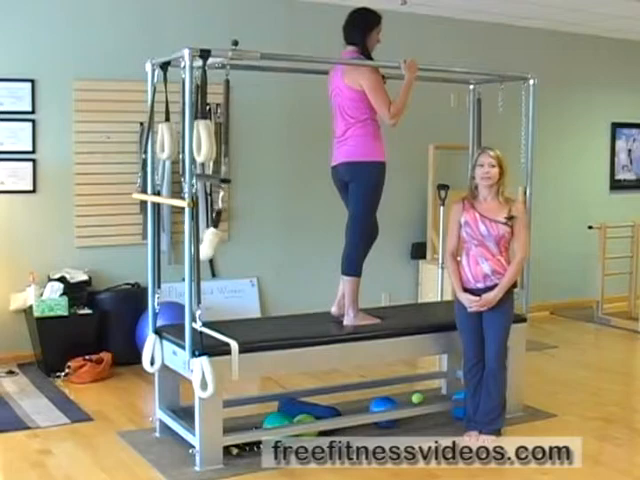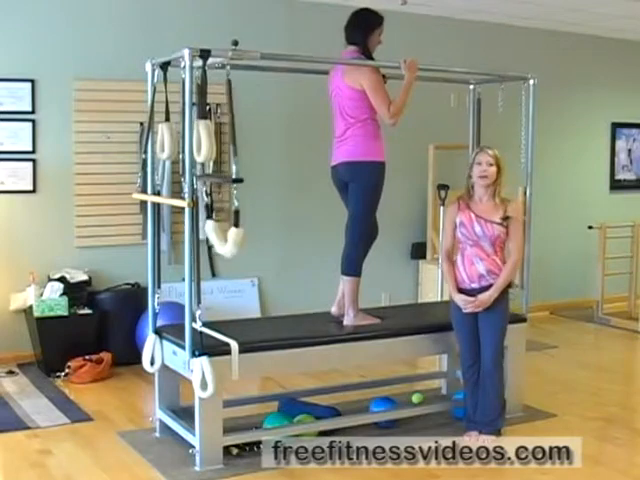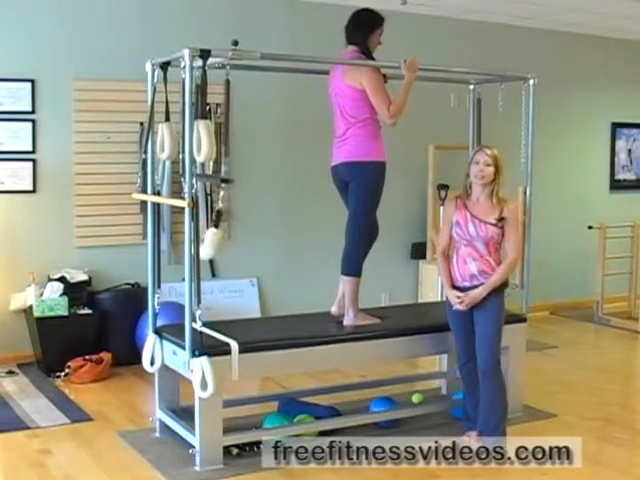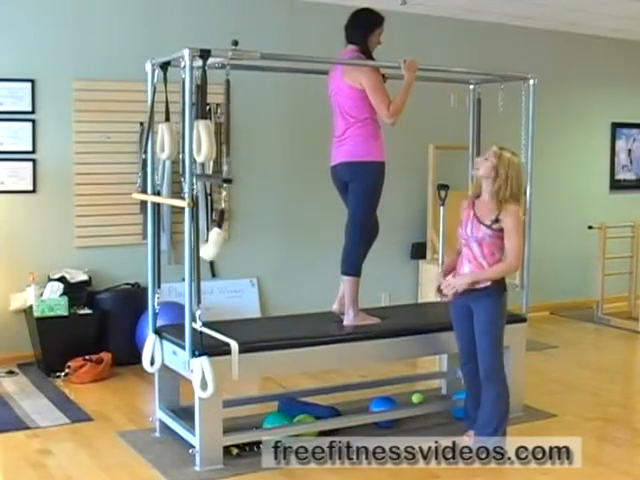
dt=0.5s
person 1, frame 1
left shoulder: (336, 71)
right shoulder: (364, 69)
right elbow: (390, 116)
right wrist: (409, 79)
left hip: (341, 162)
right hip: (364, 161)
left knee: (365, 230)
right knee: (359, 233)
left ankle: (341, 303)
right ankle: (352, 312)
person 1, frame 2
left shoulder: (337, 70)
right shoulder: (365, 69)
right elbow: (390, 116)
left wrist: (390, 80)
right wrist: (408, 79)
left hip: (340, 162)
right hip: (364, 161)
left knee: (364, 231)
right knee: (358, 233)
left ankle: (341, 302)
right ankle: (352, 312)
person 1, frame 3
left shoulder: (337, 70)
right shoulder: (365, 69)
right elbow: (390, 115)
left wrist: (378, 82)
right wrist: (408, 79)
left hip: (341, 162)
right hip: (364, 161)
left knee: (365, 231)
right knee: (359, 233)
left ankle: (342, 303)
right ankle: (351, 312)
person 1, frame 4
left shoulder: (336, 69)
right shoulder: (364, 67)
right elbow: (389, 115)
left wrist: (378, 81)
right wrist: (409, 79)
left hip: (340, 161)
right hip: (363, 160)
left knee: (365, 229)
right knee: (358, 232)
left ankle: (343, 300)
right ankle: (352, 311)
person 2, frame 1
left shoulder: (514, 208)
right shoulder: (461, 208)
left elbow: (520, 255)
right elbow: (451, 254)
left wrist: (496, 293)
right wrist: (460, 292)
left hip: (499, 294)
right hip: (467, 294)
left knee: (494, 361)
right knee: (472, 360)
left ankle: (490, 425)
right ankle: (473, 422)
person 2, frame 2
left shoulder: (510, 209)
right shoulder: (456, 208)
left elbow: (515, 256)
right elbow: (446, 254)
left wrist: (492, 294)
right wrist: (454, 293)
left hip: (495, 294)
right hip: (463, 295)
left knee: (491, 361)
right knee: (469, 361)
left ankle: (490, 425)
right ankle: (473, 423)
person 2, frame 3
left shoulder: (506, 209)
right shoulder: (454, 206)
left elbow: (512, 257)
right elbow: (442, 251)
left wrist: (481, 292)
right wrist: (448, 288)
left hip: (489, 293)
right hip: (457, 293)
left knee: (488, 364)
right knee: (467, 362)
left ankle: (491, 435)
right ankle: (474, 424)
person 2, frame 4
left shoulder: (508, 211)
right shoulder: (468, 205)
left elbow: (513, 262)
left wrist: (469, 278)
right wrist: (444, 273)
left hip: (488, 295)
right hip: (460, 294)
left knee: (490, 367)
right knee: (468, 363)
left ankle: (491, 437)
right ankle: (475, 425)
